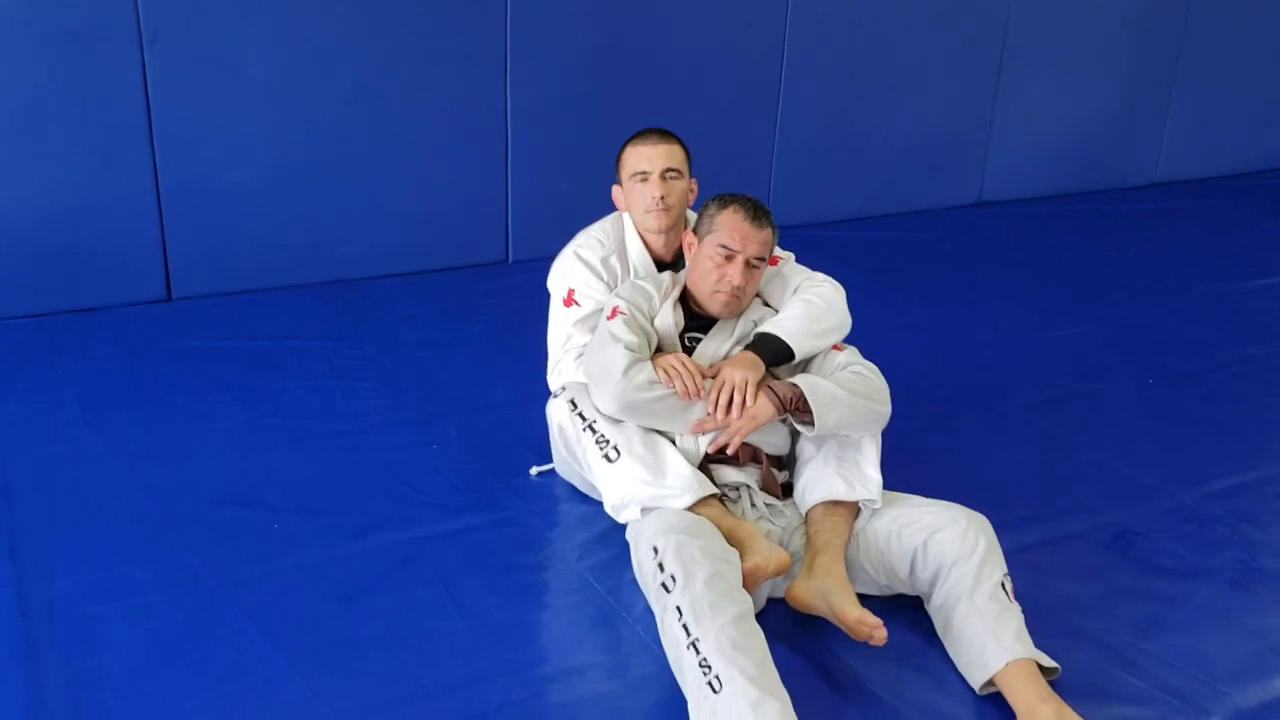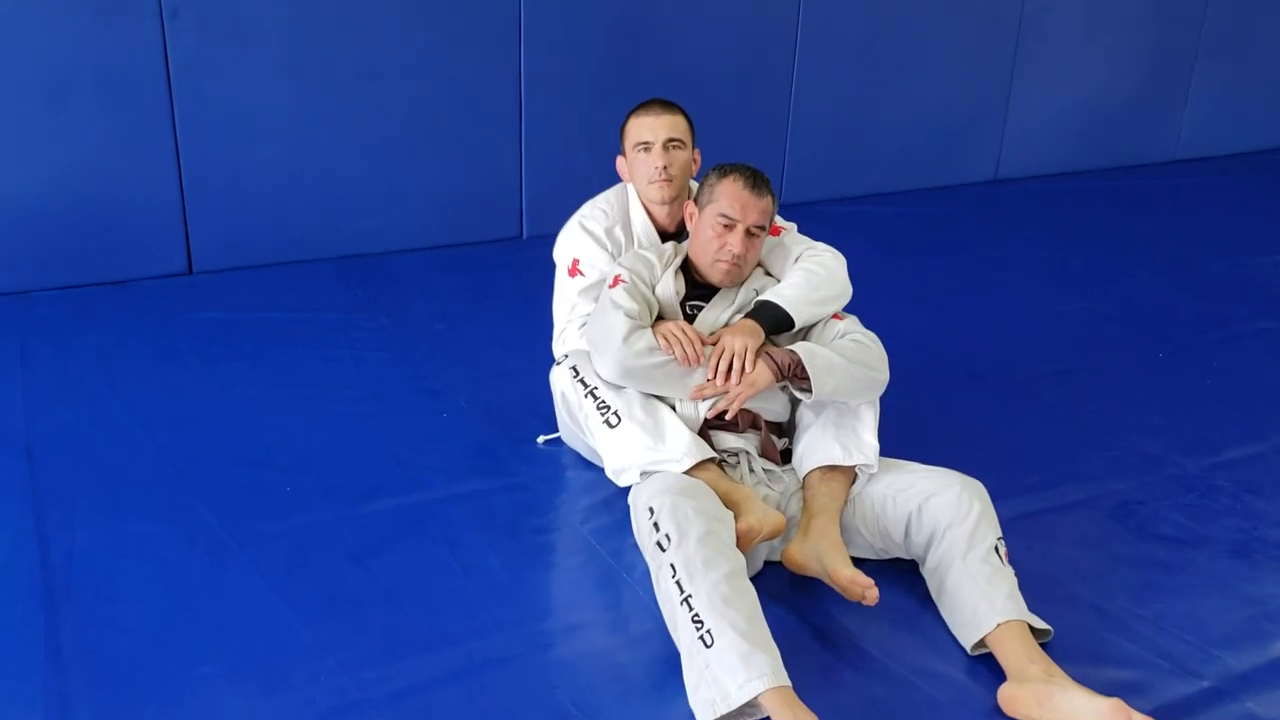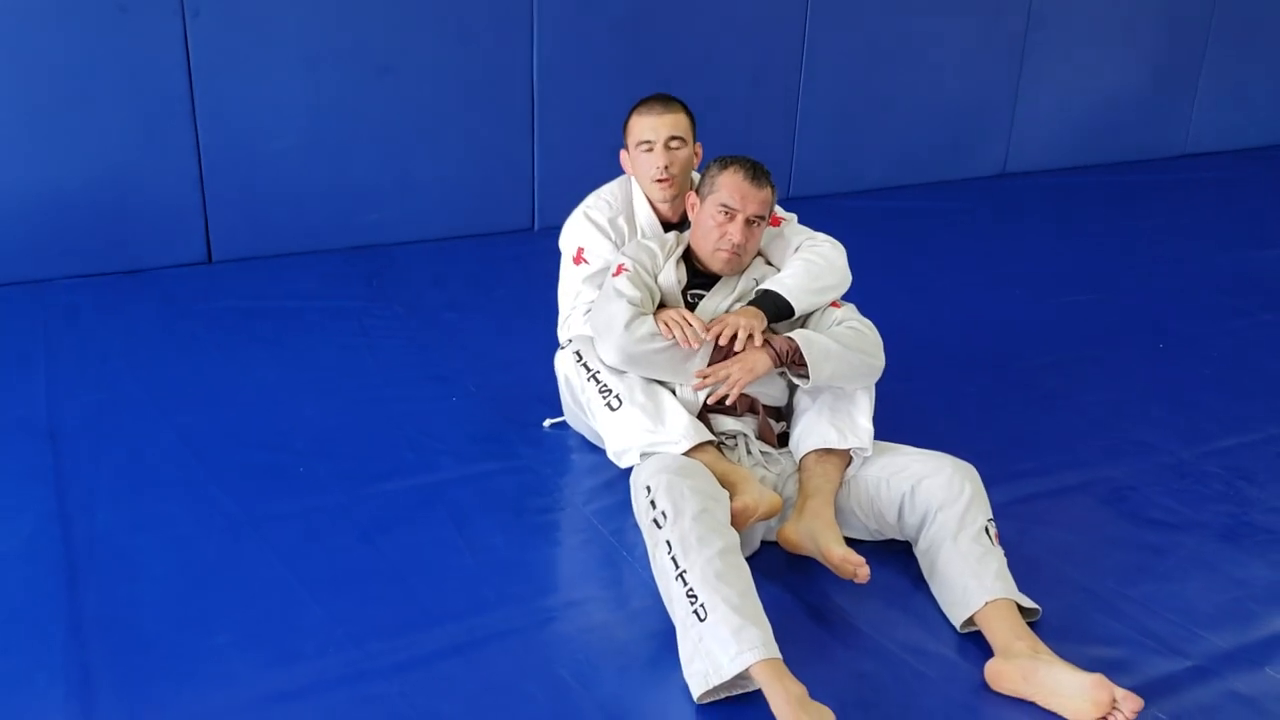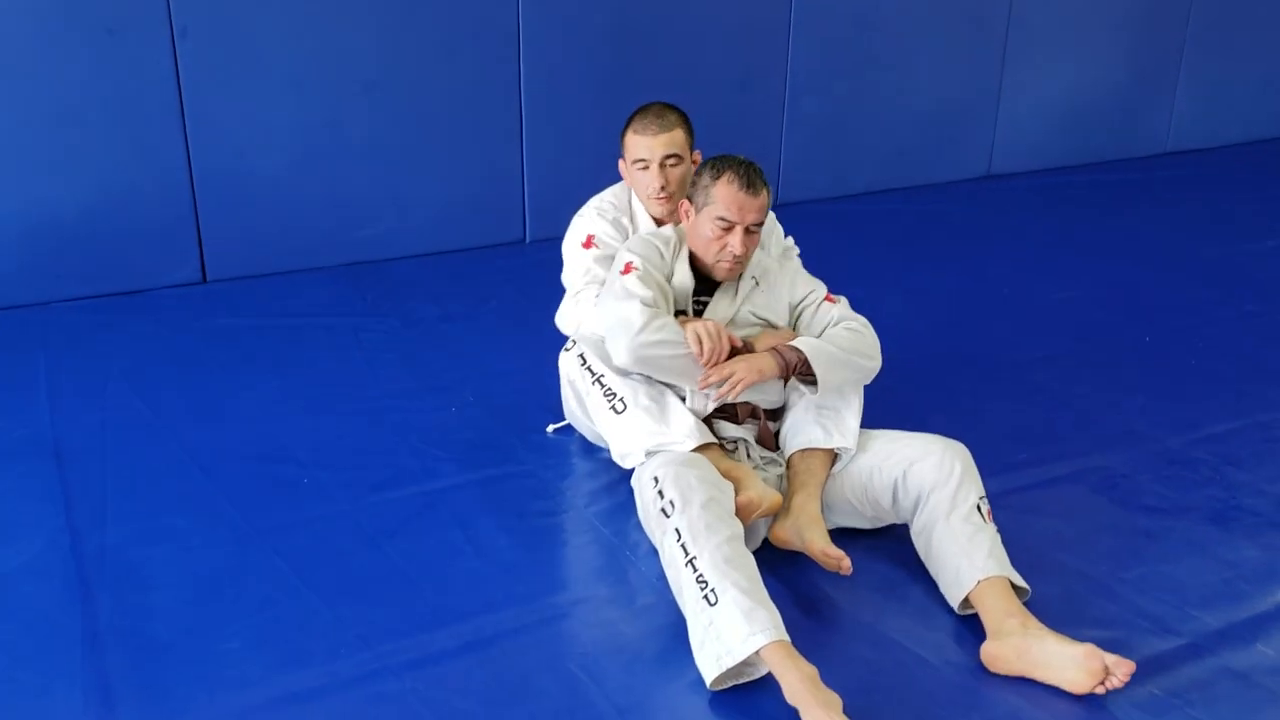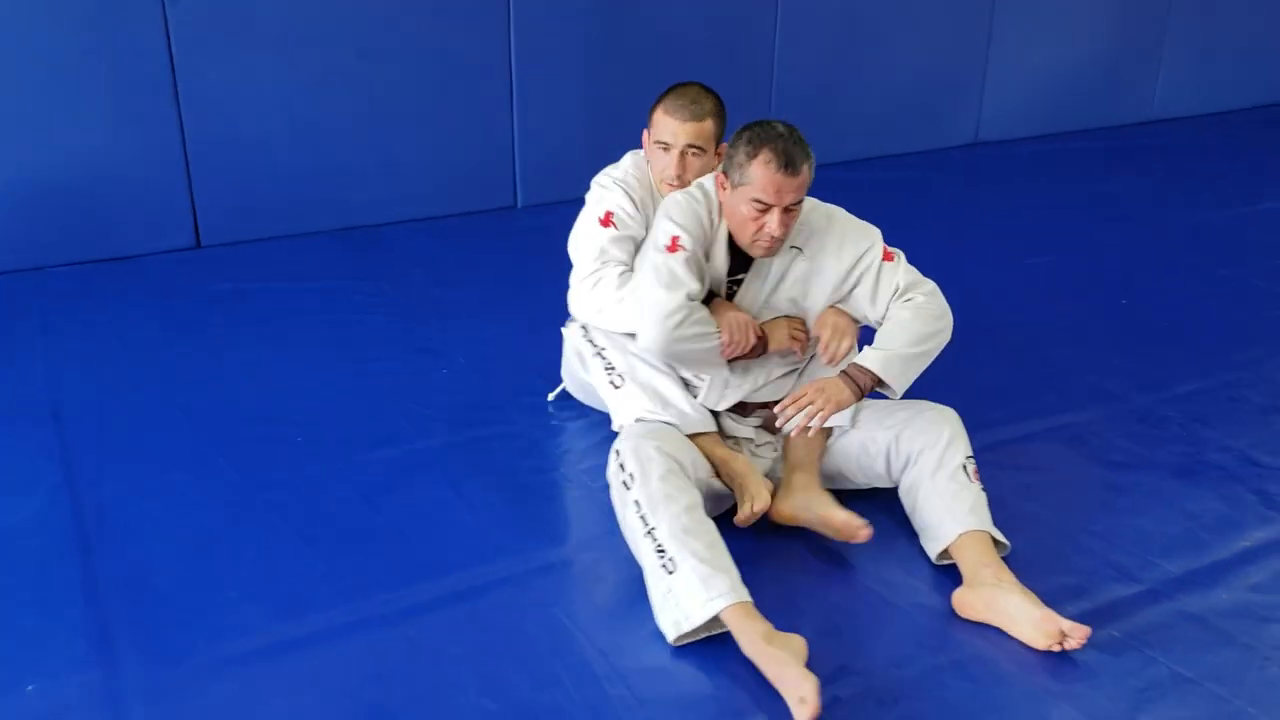
dt=0.5s
person 1, frame 1
left shoulder: (775, 326)
right shoulder: (640, 303)
left elbow: (869, 396)
right elbow: (614, 386)
left wrist: (779, 397)
right wrist: (728, 412)
left hip: (789, 510)
right hip: (690, 515)
left knee: (956, 532)
right knee: (675, 548)
person 1, frame 2
left shoulder: (778, 294)
right shoulder: (643, 273)
left elbow: (869, 363)
right elbow: (616, 353)
left wrist: (779, 364)
right wrist: (732, 378)
left hip: (790, 475)
right hip: (695, 478)
left knee: (951, 496)
right knee: (670, 507)
person 1, frame 3
left shoulder: (780, 283)
right shoulder: (646, 261)
left elbow: (865, 350)
right elbow: (619, 339)
left wrist: (777, 351)
right wrist: (725, 355)
left hip: (791, 459)
right hip: (695, 463)
left knee: (944, 480)
right knee: (666, 485)
left ankle: (1020, 653)
person 1, frame 4
left shoulder: (779, 278)
right shoulder: (647, 257)
left elbow: (861, 348)
right elbow: (630, 341)
left wrist: (778, 359)
right wrist: (731, 356)
left hip: (791, 454)
right hip: (697, 463)
left knee: (938, 460)
right knee: (672, 482)
left ankle: (1012, 630)
person 1, frame 5
left shoulder: (831, 231)
right shoulder: (686, 215)
left elbow: (926, 307)
right elbow: (662, 330)
left wrist: (853, 382)
left hip: (796, 422)
left knee: (934, 427)
right knee: (640, 457)
left ankle: (989, 582)
person 2, frame 1
right shoulder: (589, 258)
left elbow: (825, 301)
right elbow: (567, 367)
left wrist: (757, 356)
right wrist: (643, 363)
left hip: (718, 425)
right hip: (629, 432)
right knee: (573, 406)
right ankle: (742, 536)
person 2, frame 2
right shoulder: (593, 228)
left elbow: (827, 269)
right elbow: (573, 336)
left wrist: (757, 322)
right wrist: (645, 332)
left hip: (721, 394)
right hip: (635, 405)
right knee: (577, 373)
left ankle: (820, 531)
right ankle: (740, 501)
person 2, frame 3
right shoulder: (598, 218)
left elbow: (827, 259)
right elbow: (579, 320)
left wrist: (759, 308)
right wrist: (647, 318)
right hip: (638, 386)
right knee: (579, 355)
left ankle: (815, 511)
right ankle: (737, 480)
person 2, frame 4
right shoulder: (601, 220)
right elbow: (583, 309)
right wrist: (675, 325)
right hip: (640, 389)
right knee: (584, 357)
left ankle: (802, 508)
right ankle: (738, 480)
person 2, frame 5
right shoulder: (619, 188)
right elbow: (594, 294)
left wrist: (838, 309)
right wrist: (702, 312)
left hip: (714, 355)
right hip: (629, 352)
right ankle: (729, 461)
